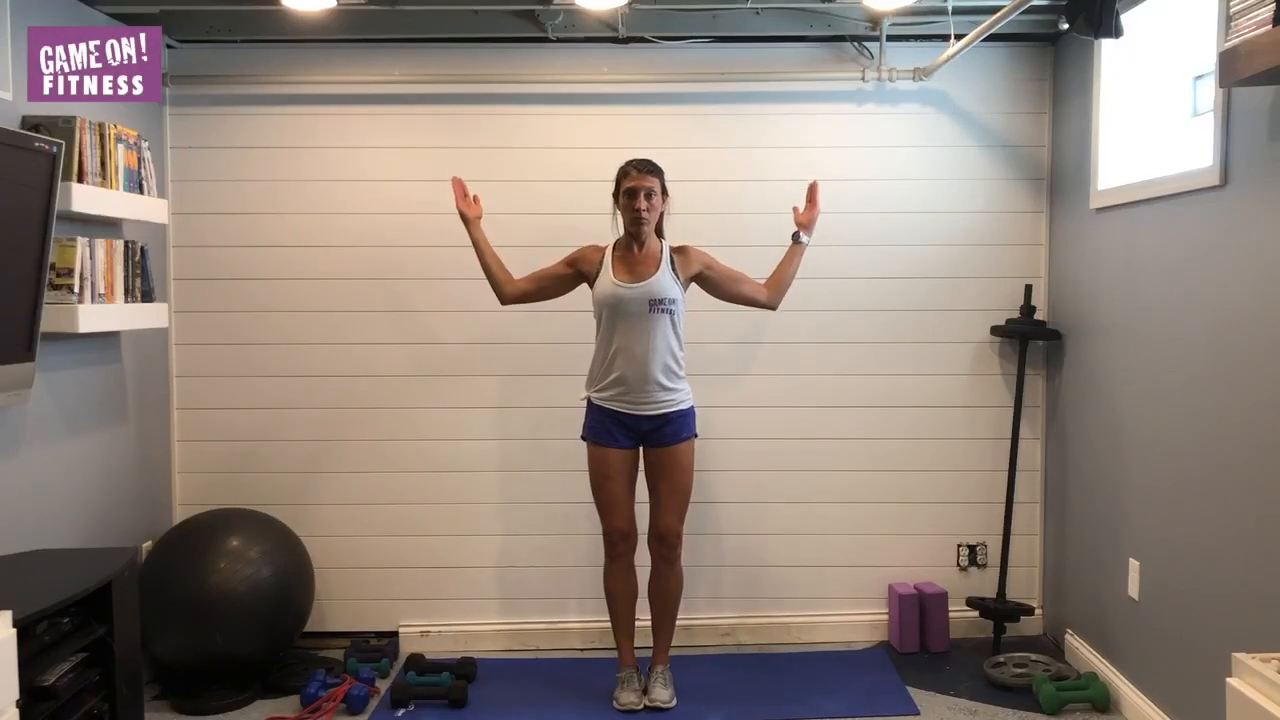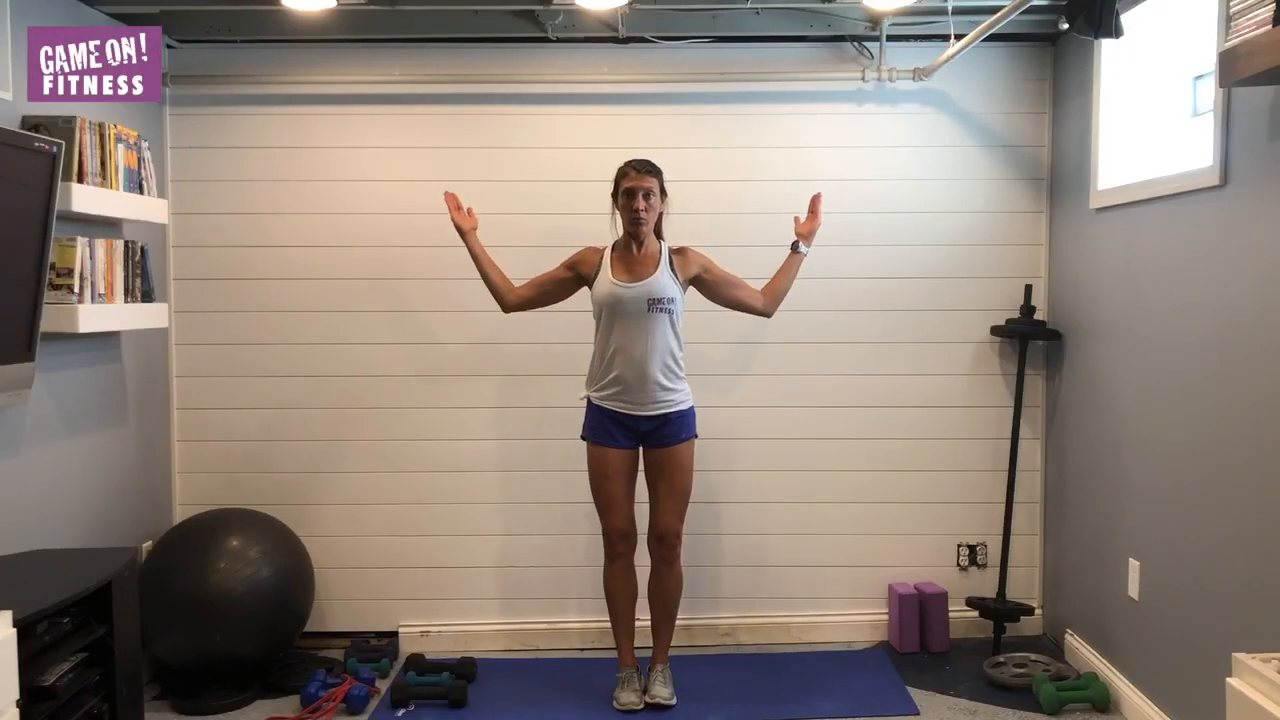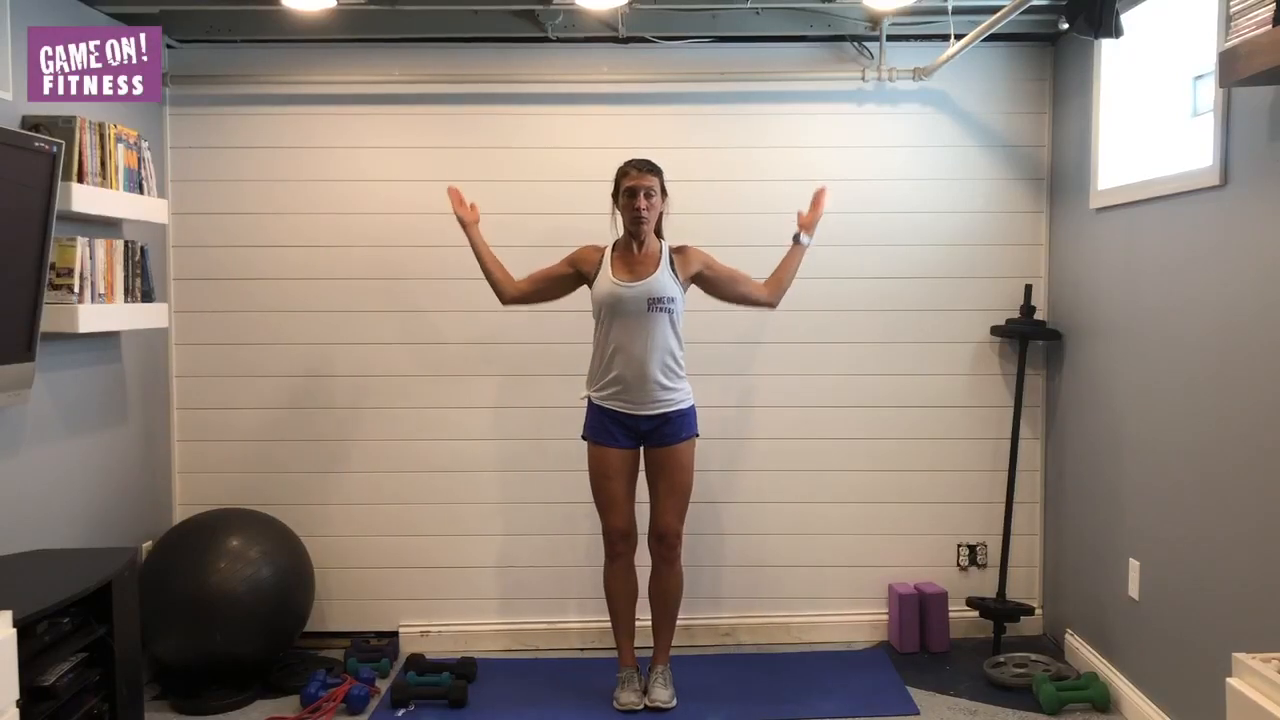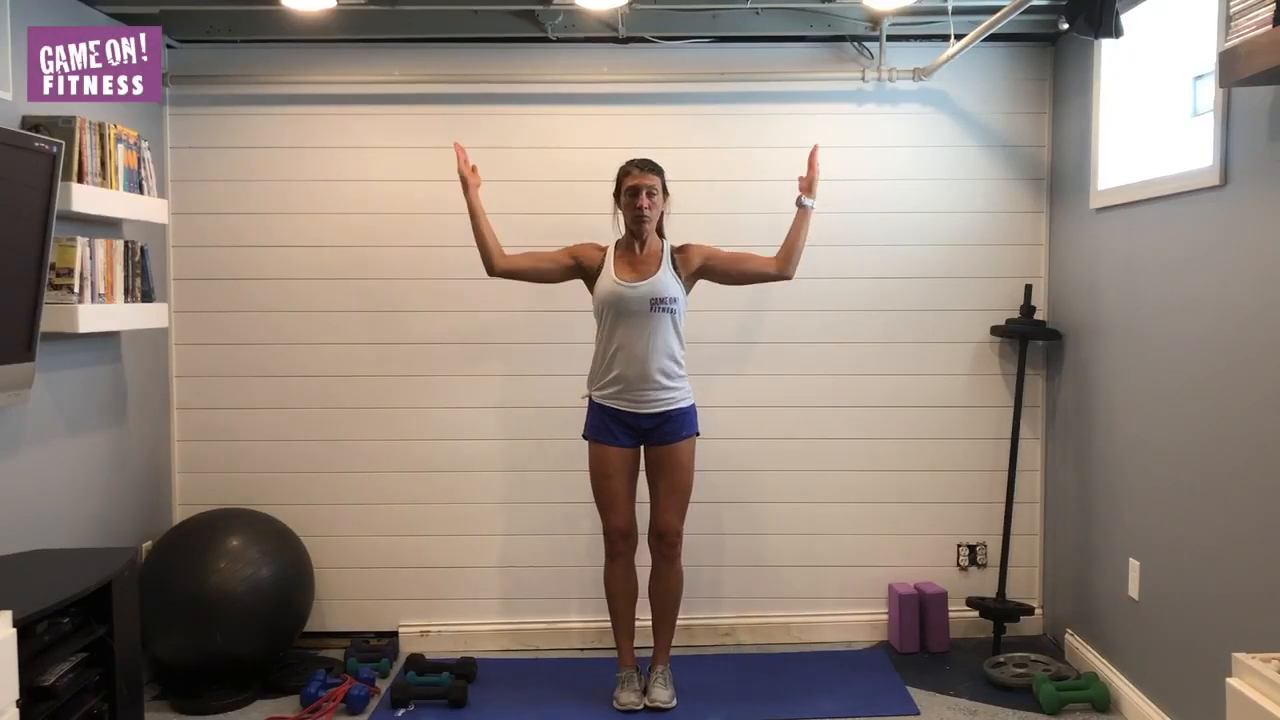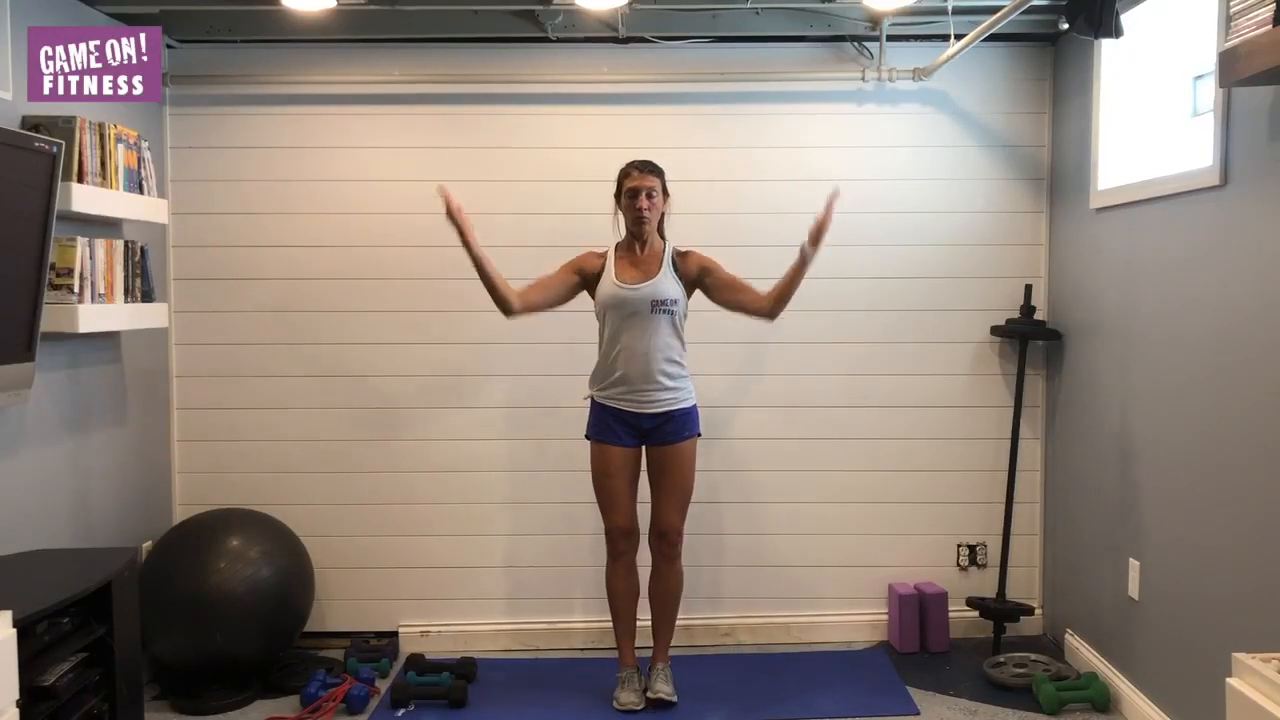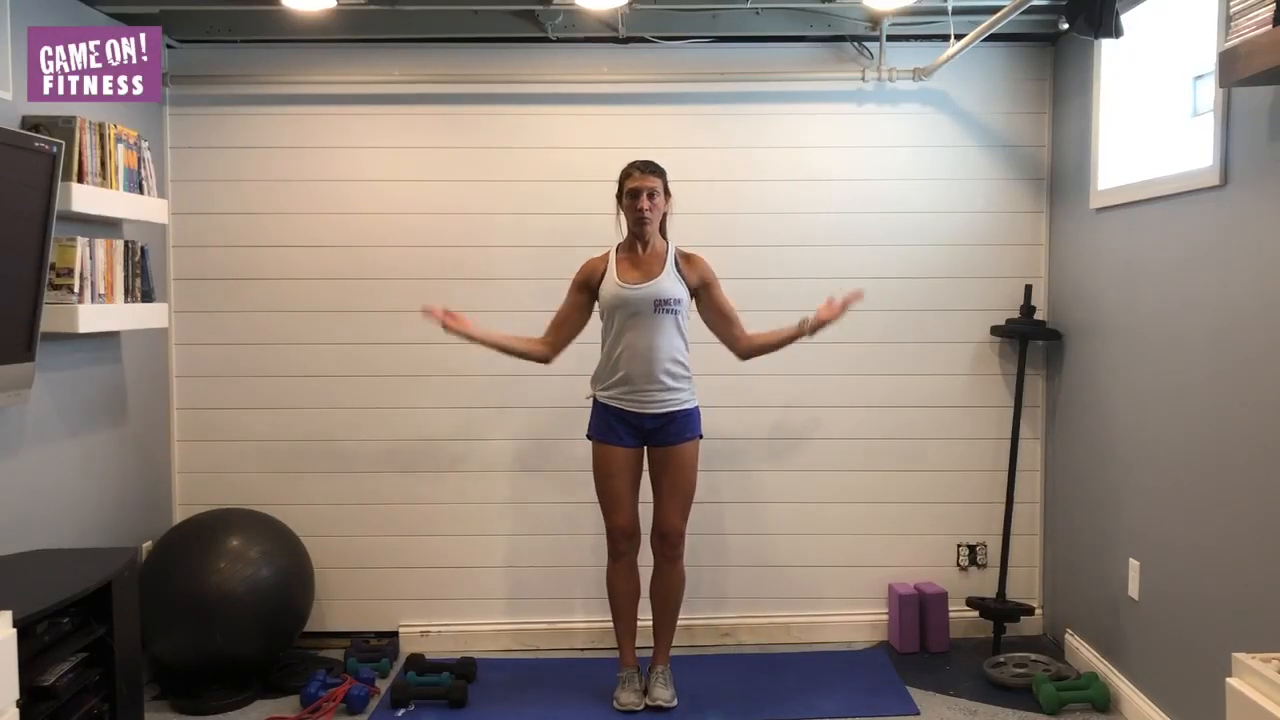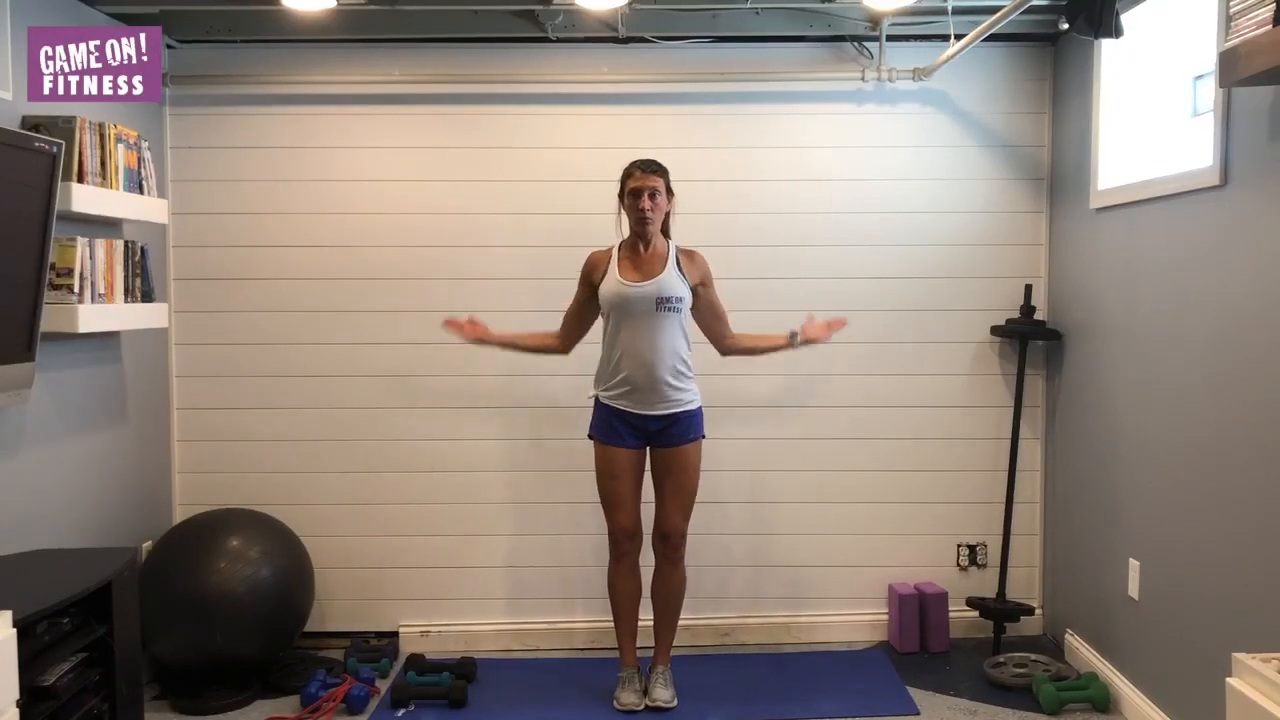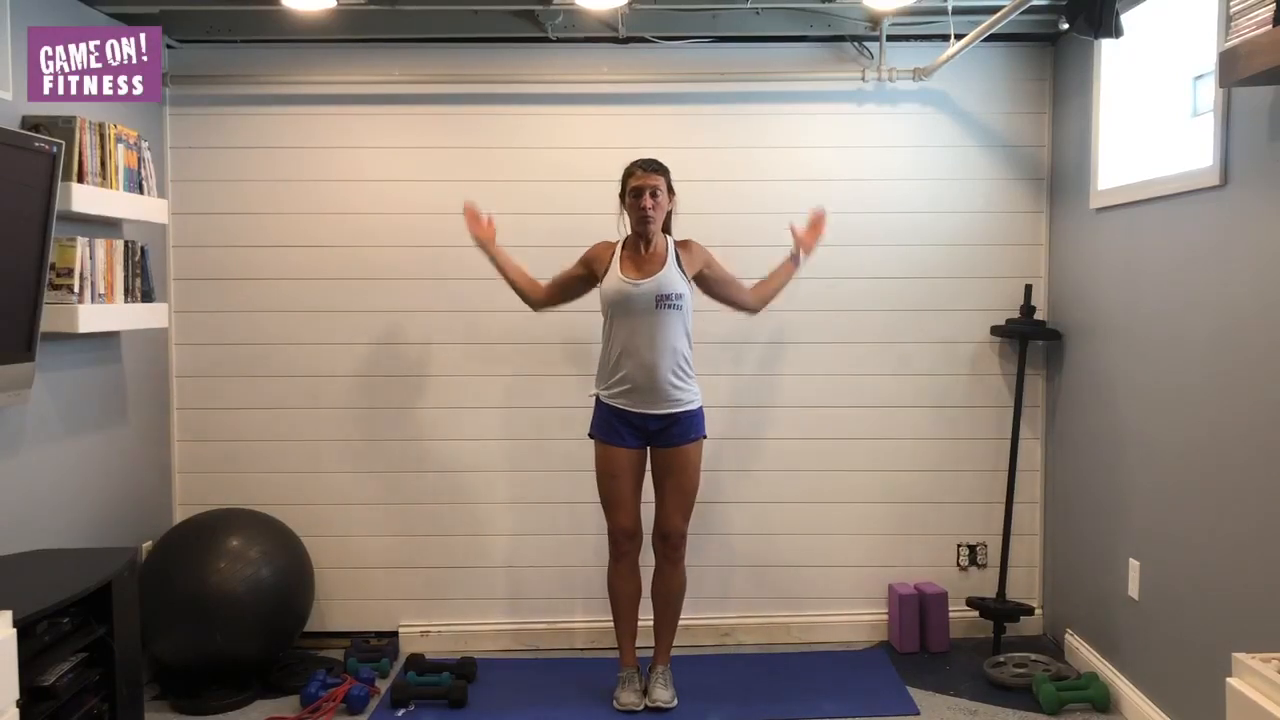
dt=0.2s
person 1, frame 1
left shoulder: (687, 260)
right shoulder: (591, 260)
left elbow: (768, 296)
right elbow: (510, 292)
left wrist: (801, 237)
right wrist: (474, 229)
left hip: (671, 415)
right hip: (610, 415)
left knee: (667, 541)
right knee: (618, 540)
left ankle: (661, 666)
right ankle: (626, 668)
person 1, frame 2
left shoulder: (686, 262)
right shoulder: (591, 261)
left elbow: (765, 303)
right elbow: (511, 298)
left wrist: (800, 245)
right wrist: (471, 238)
left hip: (671, 415)
right hip: (610, 416)
left knee: (667, 541)
right knee: (618, 541)
left ankle: (661, 666)
right ankle: (627, 667)
person 1, frame 3
left shoulder: (686, 260)
right shoulder: (590, 261)
left elbow: (767, 295)
right elbow: (511, 292)
left wrist: (803, 236)
right wrist: (472, 230)
left hip: (671, 415)
right hip: (610, 415)
left knee: (667, 541)
right knee: (618, 541)
left ankle: (661, 666)
right ankle: (627, 668)
person 1, frame 4
left shoulder: (687, 259)
right shoulder: (591, 259)
left elbow: (780, 267)
right elbow: (499, 264)
left wrist: (805, 203)
right wrist: (472, 195)
left hip: (671, 414)
right hip: (611, 415)
left knee: (667, 540)
right knee: (619, 541)
left ankle: (661, 667)
right ankle: (627, 668)
person 1, frame 5
left shoulder: (689, 264)
right shoulder: (593, 265)
left elbow: (769, 306)
right elbow: (512, 302)
left wrist: (809, 249)
right wrist: (468, 237)
left hip: (674, 414)
right hip: (613, 414)
left knee: (668, 539)
right knee: (621, 539)
left ankle: (661, 664)
right ankle: (627, 667)
person 1, frame 6
left shoulder: (692, 267)
right shoulder: (597, 269)
left elbow: (743, 344)
right elbow: (546, 347)
left wrist: (807, 324)
right wrist: (475, 333)
left hip: (675, 414)
right hip: (615, 415)
left knee: (669, 540)
right knee: (622, 539)
left ankle: (661, 665)
right ankle: (627, 667)
person 1, frame 7
left shoulder: (691, 264)
right shoulder: (599, 264)
left elbow: (726, 341)
right elbow: (562, 340)
left wrist: (796, 338)
right wrist: (492, 336)
left hip: (678, 415)
right hip: (617, 415)
left knee: (671, 541)
right knee: (623, 540)
left ankle: (662, 666)
right ankle: (628, 668)
person 1, frame 8
left shoulder: (691, 255)
right shoulder: (601, 257)
left elbow: (751, 300)
right elbow: (540, 297)
left wrist: (797, 255)
right wrist: (492, 249)
left hip: (679, 415)
right hip: (618, 414)
left knee: (671, 540)
right knee: (623, 539)
left ankle: (662, 666)
right ankle: (627, 667)
